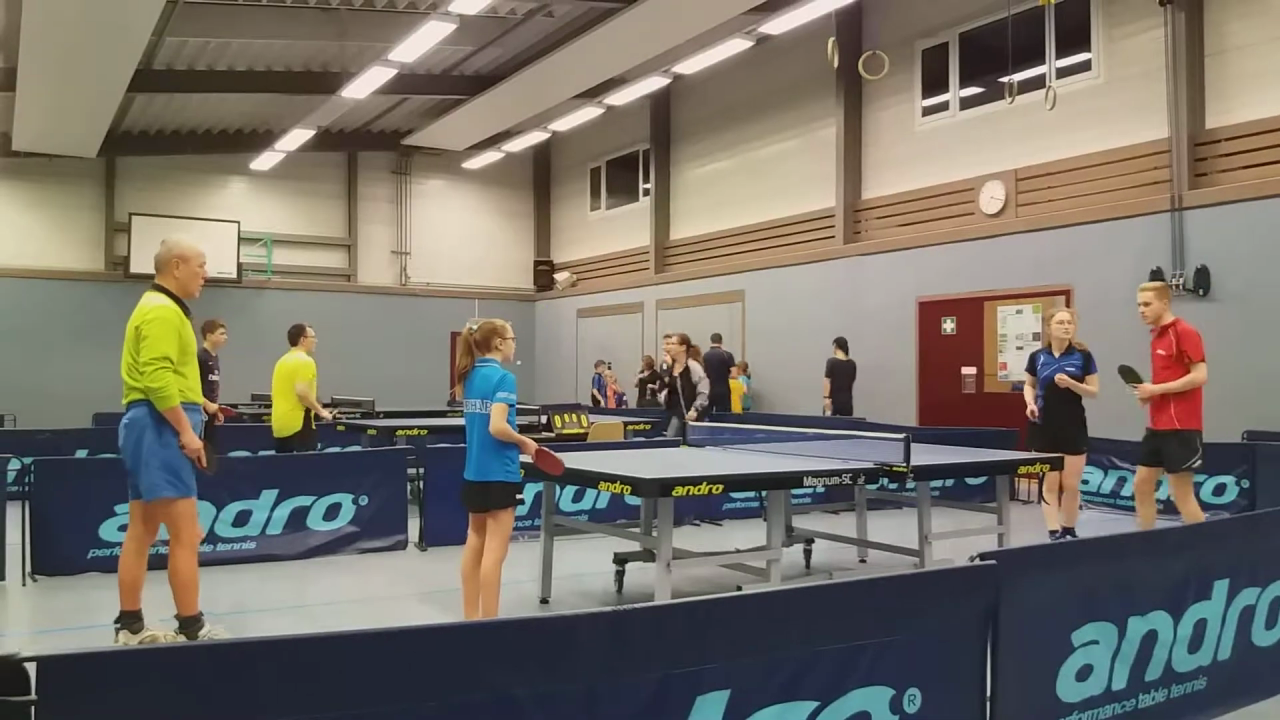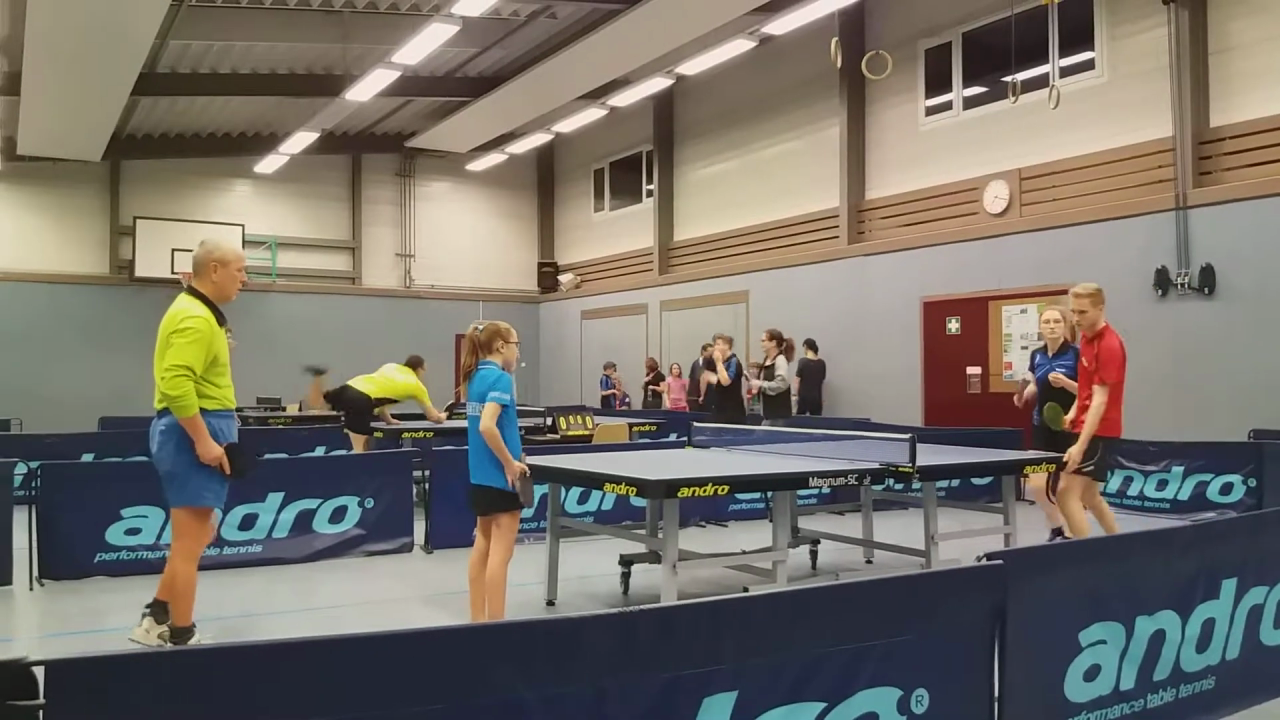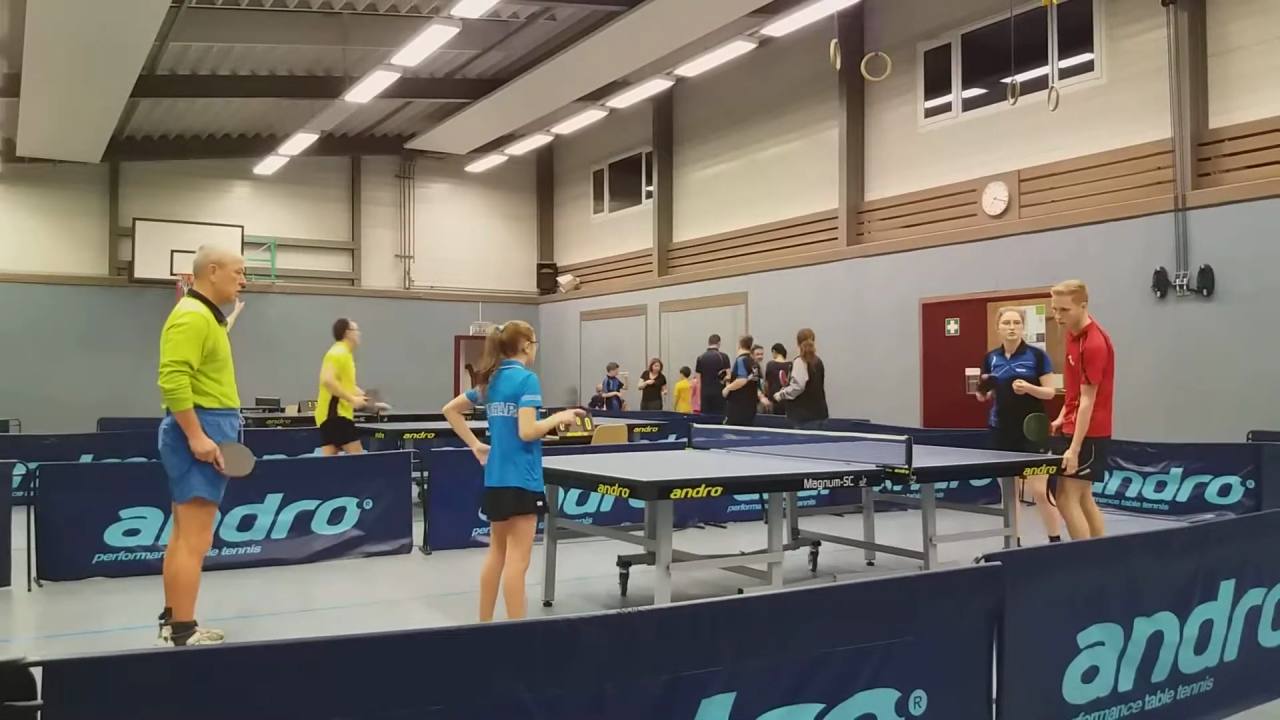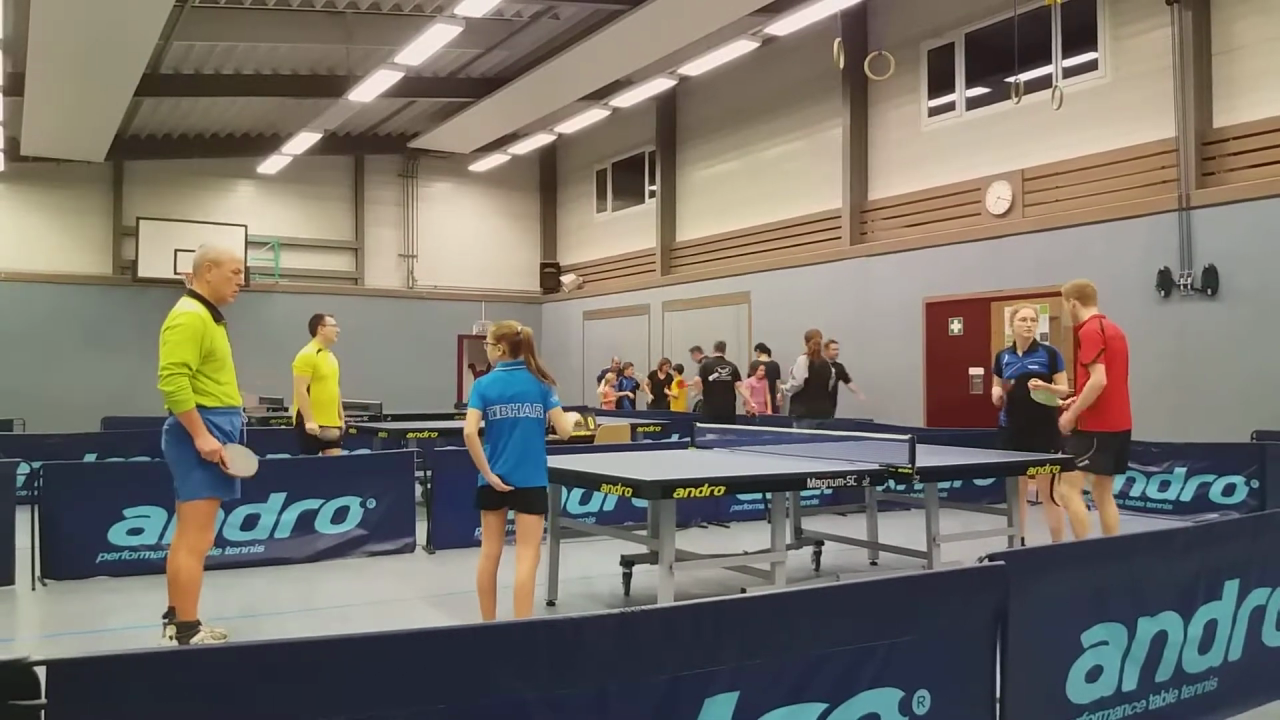
dt=1s
person 1, frame 1
left shoulder: (157, 308)
right shoulder: (162, 310)
right elbow: (157, 379)
left wrist: (192, 415)
right wrist: (186, 432)
left hip: (152, 428)
right hip: (160, 428)
left knee: (140, 533)
right knee: (187, 534)
left ankle: (129, 626)
right ankle: (192, 629)
person 1, frame 2
left shoulder: (196, 311)
right shoulder: (195, 319)
right elbow: (176, 385)
right wrist: (203, 441)
left hip: (196, 432)
right hip: (194, 434)
left knee: (196, 536)
right knee: (189, 543)
left ankle: (157, 617)
right ankle: (180, 638)
person 1, frame 3
left shoulder: (204, 315)
right shoulder: (193, 316)
right elbow: (171, 379)
right wrist: (196, 436)
left hip: (206, 429)
right hip: (199, 431)
left knee: (183, 535)
right knee: (195, 540)
left ankle: (172, 622)
right ankle: (182, 633)
person 1, frame 4
left shoulder: (206, 316)
right shoulder: (189, 316)
right elbow: (172, 381)
right wrist: (202, 436)
left hip: (211, 430)
right hip: (201, 433)
left knee: (187, 537)
right knee: (197, 540)
left ankle: (175, 621)
right ankle: (186, 633)
person 2, frame 1
left shoulder: (470, 377)
right shoulder: (503, 378)
right elbow: (497, 427)
left wrist: (516, 442)
right wrist: (524, 442)
left hip: (473, 473)
right hip: (499, 474)
left knee: (474, 545)
right knee: (494, 552)
left ankle: (471, 617)
right ankle: (488, 621)
person 2, frame 2
left shoulder: (475, 377)
right shoulder: (499, 378)
right elbow: (487, 426)
right wrist: (511, 464)
left hip: (480, 476)
right hip: (501, 476)
left knee: (483, 548)
right knee: (500, 554)
left ankle: (478, 620)
right ankle: (494, 624)
person 2, frame 3
left shoulder: (491, 381)
right shoulder: (528, 379)
left elbow: (450, 410)
right elbow: (527, 431)
left wrist: (475, 445)
right wrist: (560, 418)
left hip: (495, 478)
right hip: (521, 480)
left knee: (497, 553)
right knee: (516, 560)
left ankle: (484, 622)
person 2, frame 4
left shoulder: (483, 385)
right shoulder: (540, 383)
left elbow: (470, 433)
right elbow: (563, 430)
left wrist: (487, 473)
right wrist: (573, 416)
left hip: (495, 479)
right hip: (531, 481)
left knee: (489, 554)
right knee: (527, 558)
left ankle: (488, 624)
person 3, frame 1
left shoulder: (1185, 332)
right shoulder: (1156, 336)
left elbow: (1200, 376)
left wrist: (1158, 389)
right wrist: (1147, 391)
left hip: (1181, 426)
right hip: (1158, 424)
left knee: (1182, 493)
right knee: (1142, 485)
person 3, frame 2
left shoulder: (1109, 345)
right shoulder: (1087, 337)
left elbow: (1100, 400)
left wrist: (1080, 445)
right wrist: (1073, 412)
left hip: (1097, 432)
right hip: (1086, 427)
left knee: (1067, 496)
right knee: (1089, 495)
person 3, frame 3
left shoulder: (1094, 344)
right shoulder: (1074, 334)
left elbow: (1088, 401)
left wrist: (1074, 449)
right wrist: (1063, 417)
left hip: (1088, 433)
right hip: (1074, 427)
left knee: (1067, 499)
right knee: (1082, 497)
person 3, frame 4
left shoulder: (1089, 331)
right shoulder: (1113, 329)
left elbow: (1098, 381)
left wrist: (1072, 414)
right wrist: (1076, 399)
left hip: (1095, 426)
right hip: (1118, 424)
left knee: (1069, 491)
right knee: (1102, 494)
person 4, frame 1
left shoulder: (1083, 356)
right shoulder: (1037, 357)
left elbow: (1094, 391)
right elbow: (1029, 386)
left wrist: (1072, 384)
right wrist: (1030, 403)
left hip: (1073, 427)
right hip: (1043, 427)
left knee: (1071, 486)
right knee: (1049, 484)
left ankle: (1068, 530)
right ankle: (1054, 534)
person 4, frame 2
left shoulder: (1077, 355)
right shoulder: (1036, 356)
left wrist: (1066, 382)
right wrist: (1024, 395)
left hip: (1070, 428)
right hip: (1042, 427)
right knee: (1037, 486)
left ankle: (1070, 538)
right ankle: (1056, 529)
person 4, frame 3
left shoulder: (1037, 355)
right shoulder: (991, 358)
left elbow: (1050, 391)
left wrist: (1028, 388)
right wrist: (984, 394)
right hip: (1001, 430)
left knee: (1040, 490)
left ankle: (1055, 540)
person 4, frame 4
left shoulder: (1049, 354)
right shoulder: (1002, 357)
left elbow: (1064, 390)
right elbow: (998, 388)
left wrist: (1045, 387)
right wrist: (997, 396)
left hip: (1043, 430)
right hip: (1012, 430)
left knee: (1048, 492)
right knee: (1016, 491)
left ankle: (1057, 545)
right ankle: (1018, 543)
